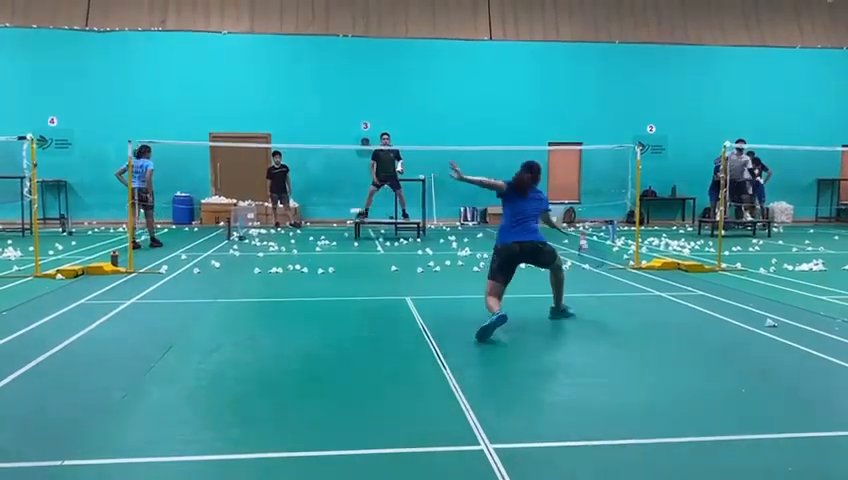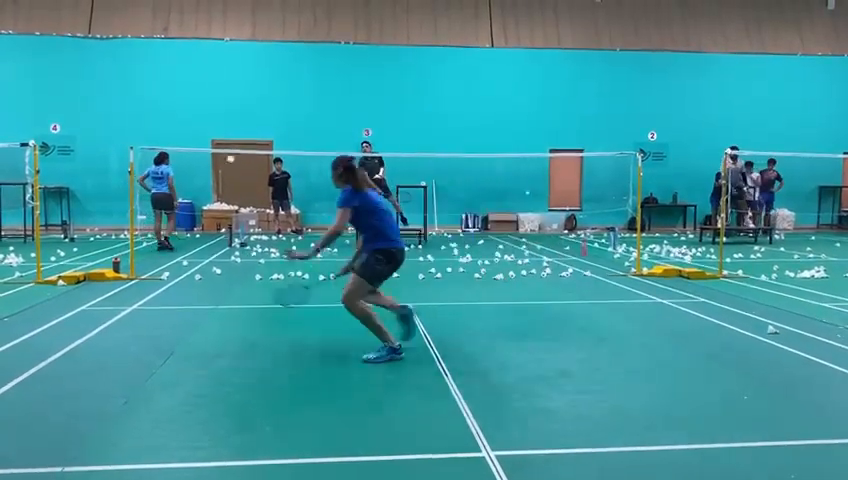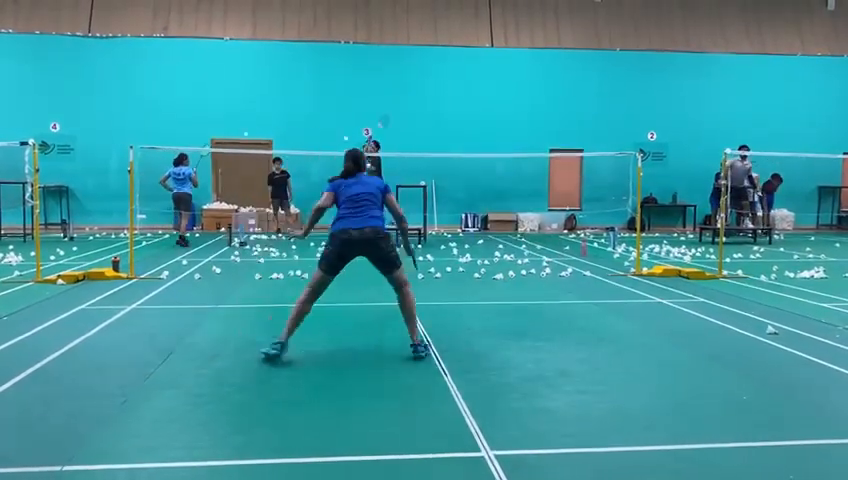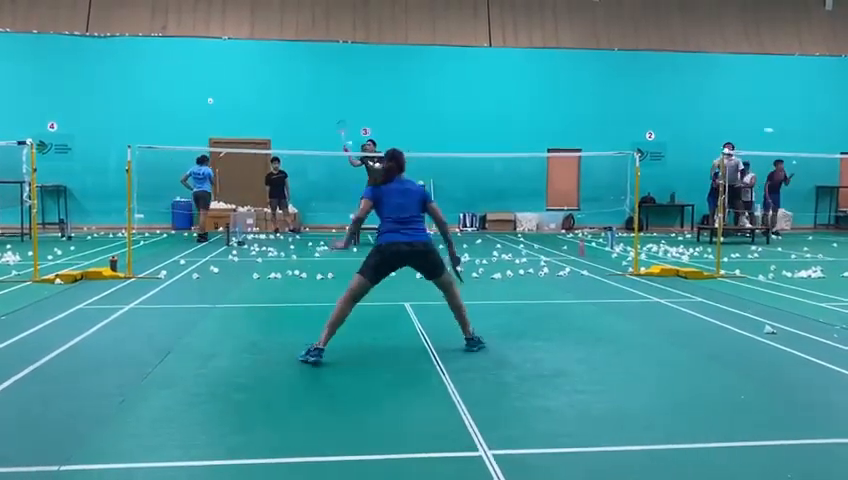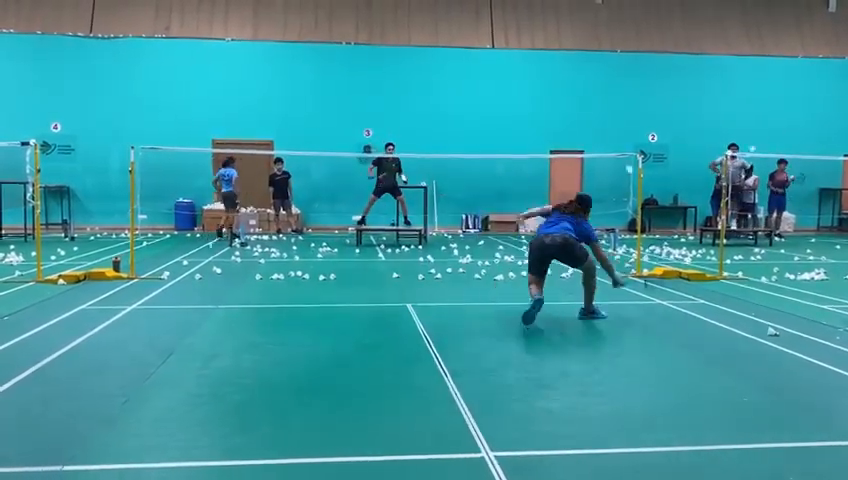
dt=1s
person 1, frame 1
left shoulder: (511, 188)
right shoulder: (541, 197)
left elbow: (491, 183)
right elbow: (548, 221)
left wrist: (463, 177)
right wrist: (558, 226)
left hip: (506, 248)
right hip: (534, 244)
left knee: (491, 297)
right knee: (557, 265)
left ankle: (498, 314)
right ankle: (558, 309)
person 1, frame 2
left shoulder: (349, 193)
right shoulder: (365, 192)
left elbow: (337, 229)
left wrist: (312, 252)
right wrist: (353, 262)
left hip: (387, 251)
right hip: (387, 249)
left knee: (350, 300)
right knee: (356, 296)
left ankle: (392, 346)
right ankle: (401, 311)
person 1, frame 3
left shoulder: (337, 184)
right shoulder: (378, 182)
left elbow: (321, 206)
right elbow: (399, 214)
left wrist: (305, 231)
right wrist: (406, 242)
left hip: (343, 236)
right hip: (375, 235)
left knee: (312, 290)
right knee: (402, 286)
left ankle: (281, 342)
right ankle: (417, 343)
person 1, frame 4
left shoulder: (376, 188)
right shoulder: (419, 189)
left elbow: (359, 217)
right elbow: (441, 222)
left wrist: (347, 242)
right wrist: (452, 250)
left hip: (389, 247)
right hip: (421, 246)
left knee: (350, 296)
right knee: (449, 288)
left ankle: (319, 348)
right ankle: (470, 337)
person 1, frame 5
left shoulder: (557, 210)
right shoulder: (585, 226)
left elbow: (540, 210)
right elbow: (601, 257)
right wrist: (614, 277)
left hip: (539, 243)
right hip: (564, 241)
left knee: (534, 285)
right knee: (590, 268)
left ankle: (537, 298)
right ankle: (588, 309)
